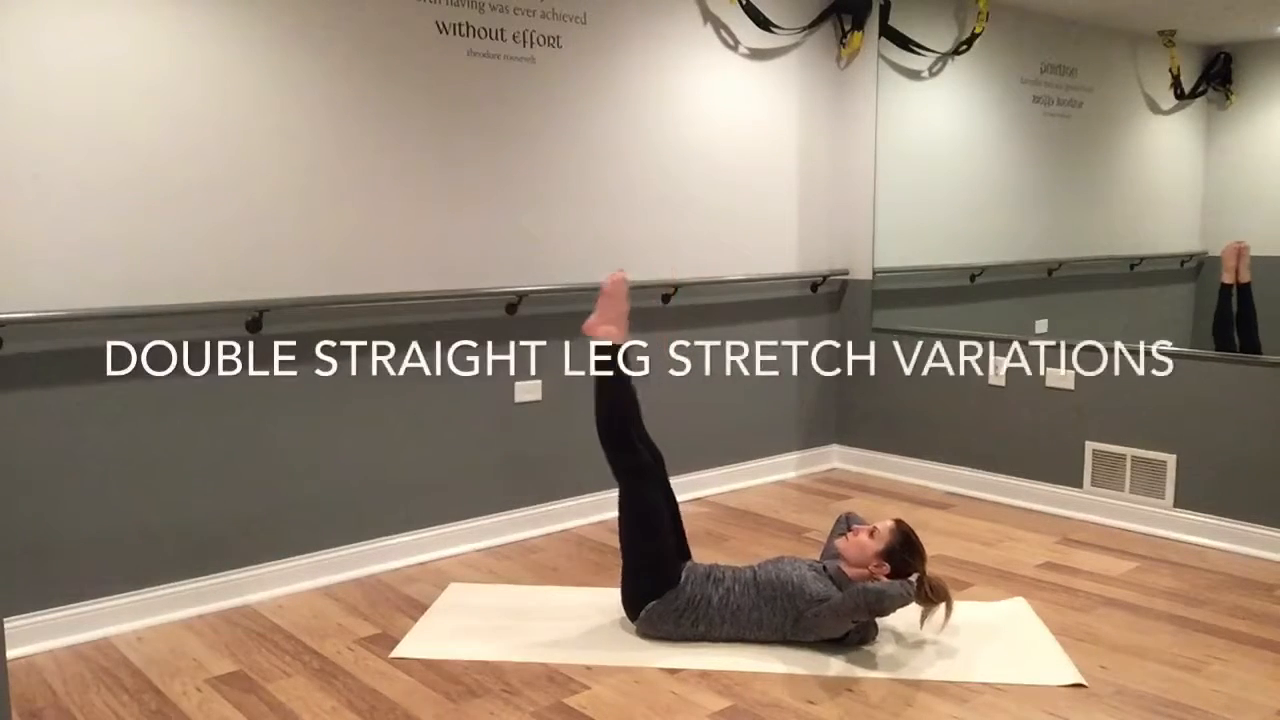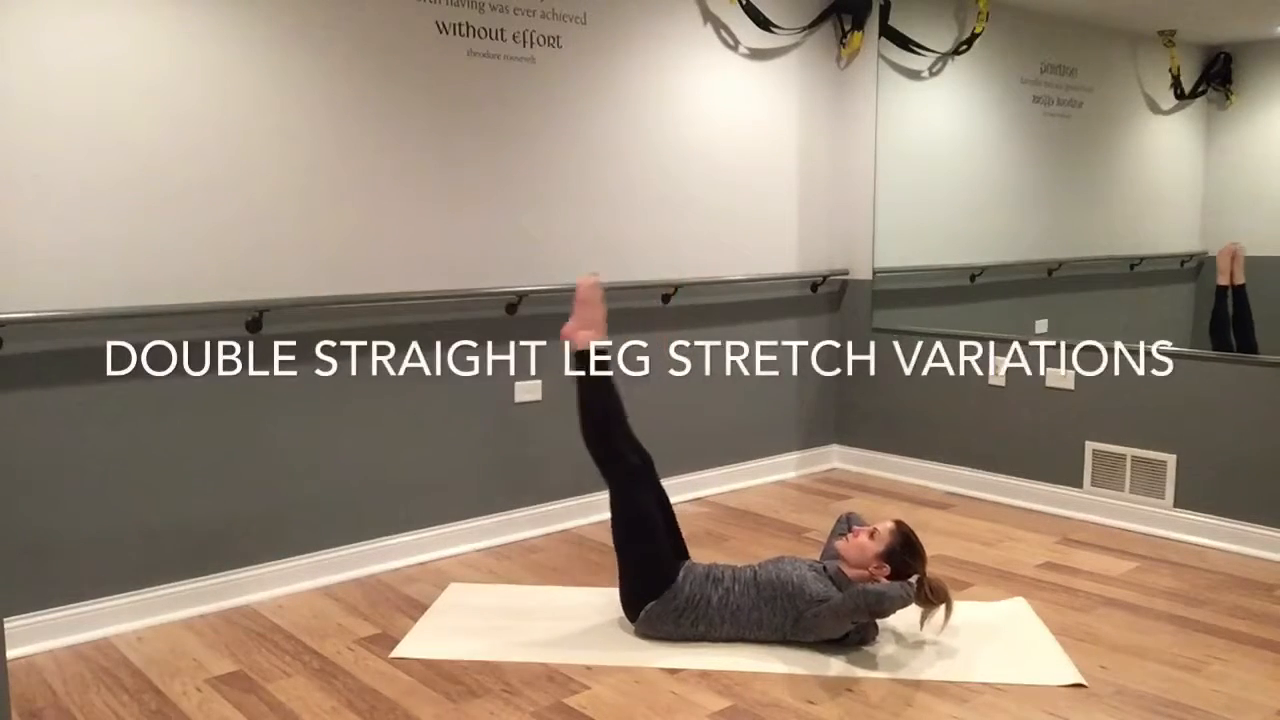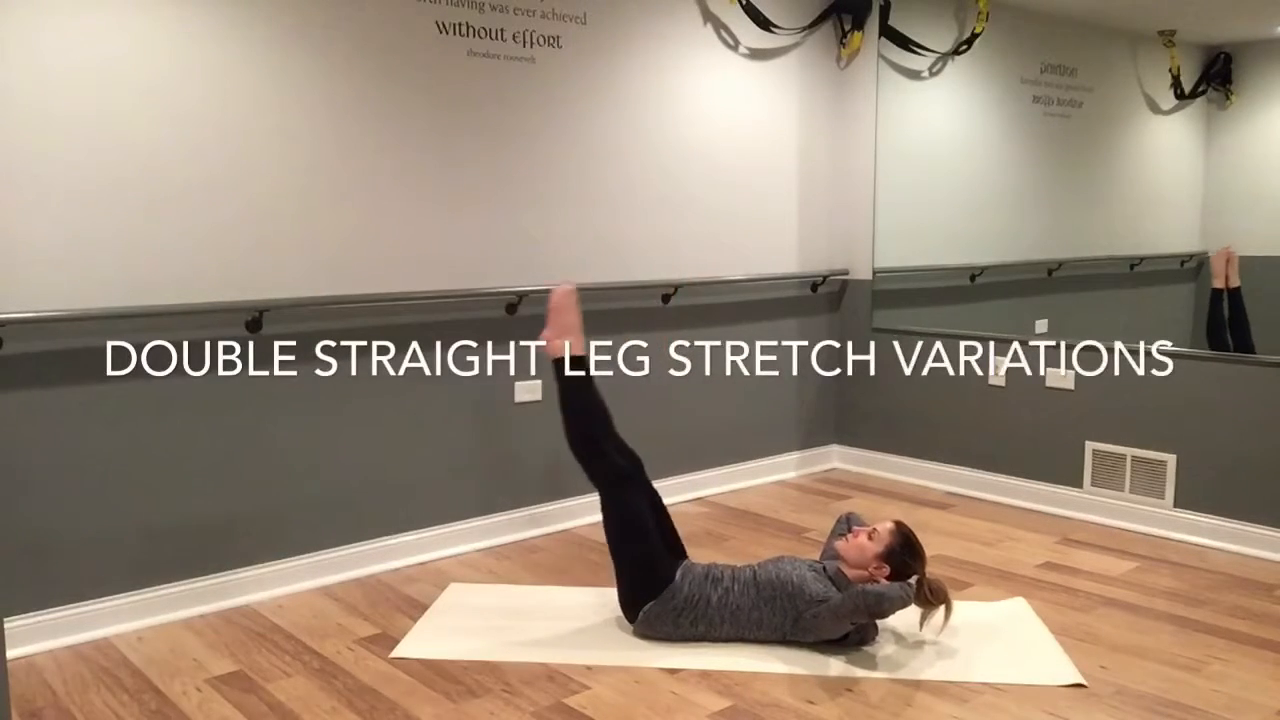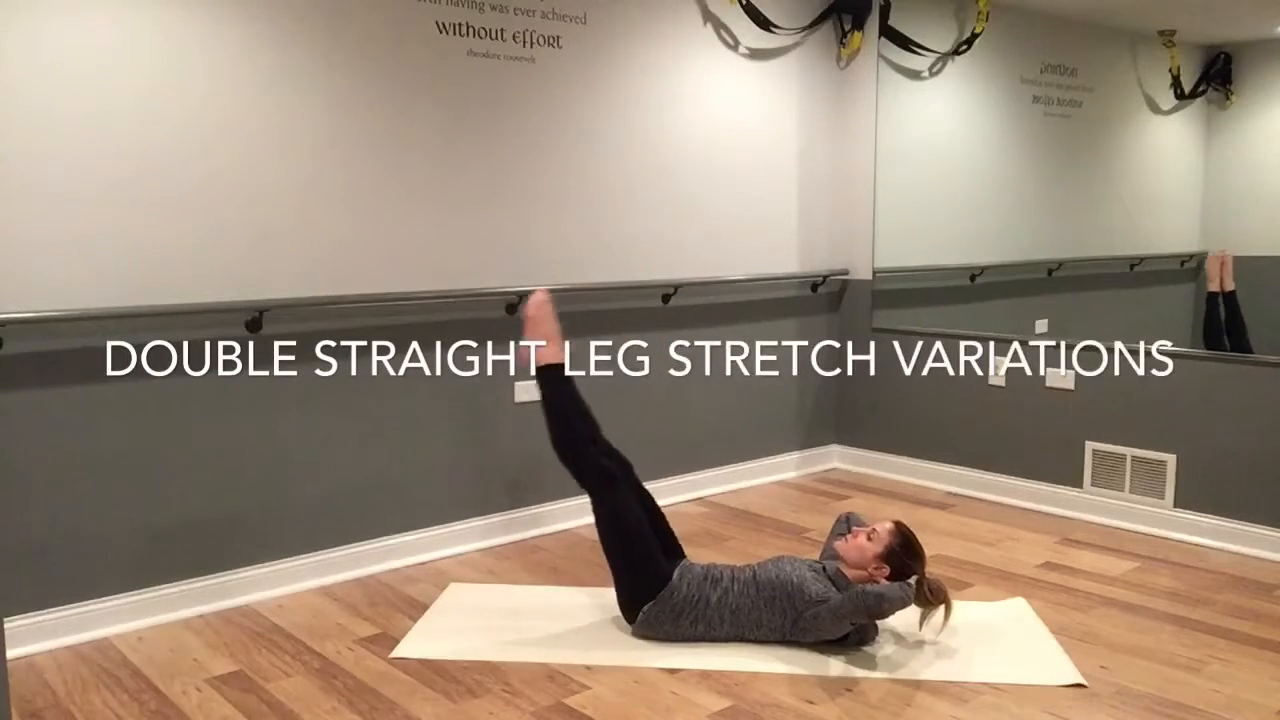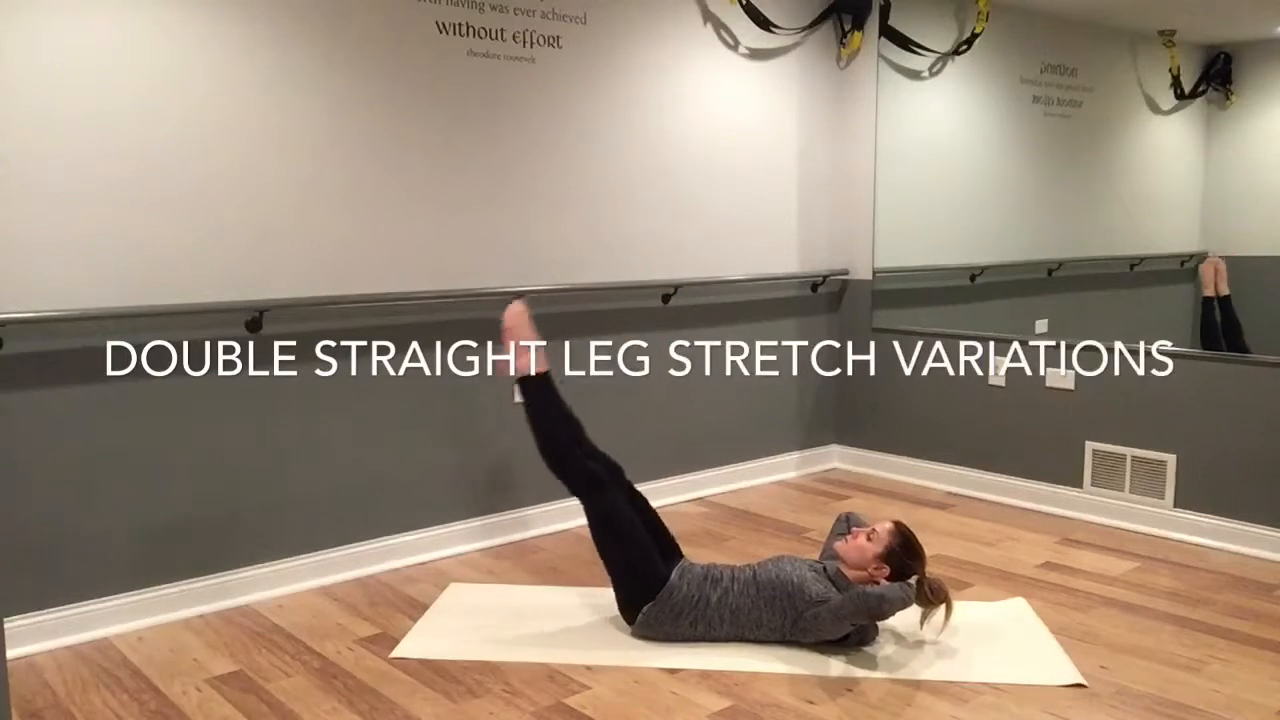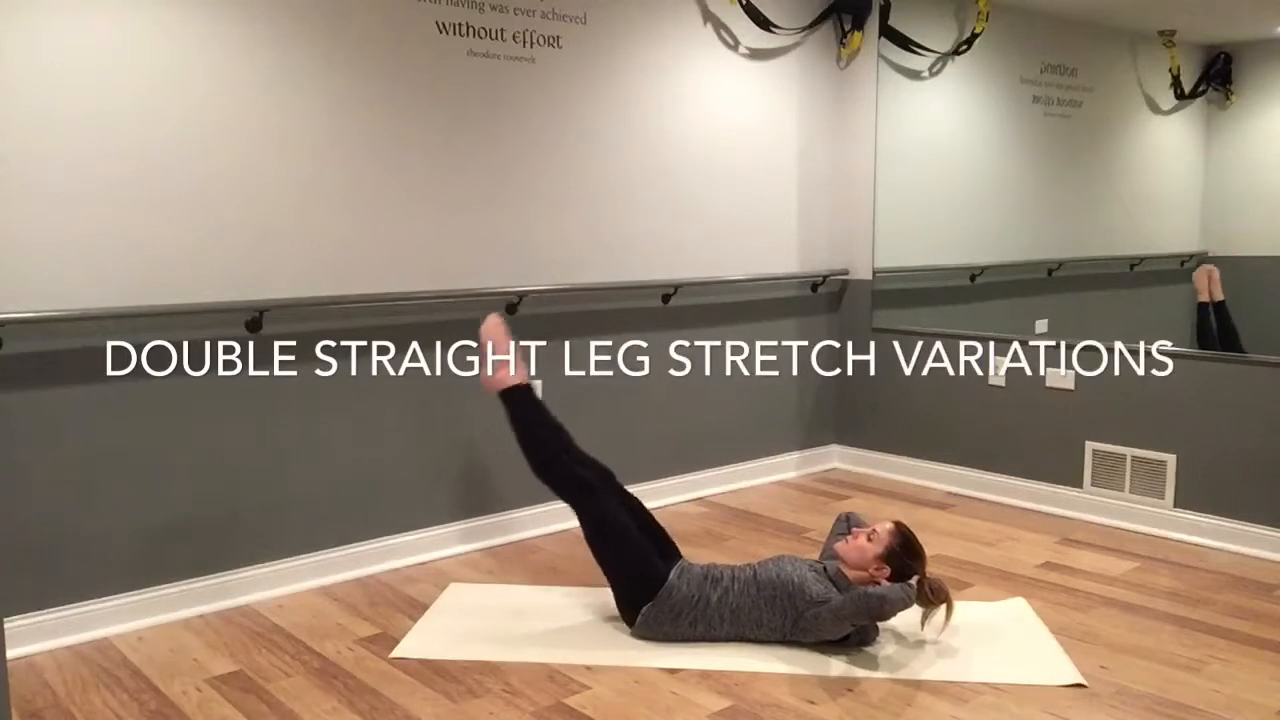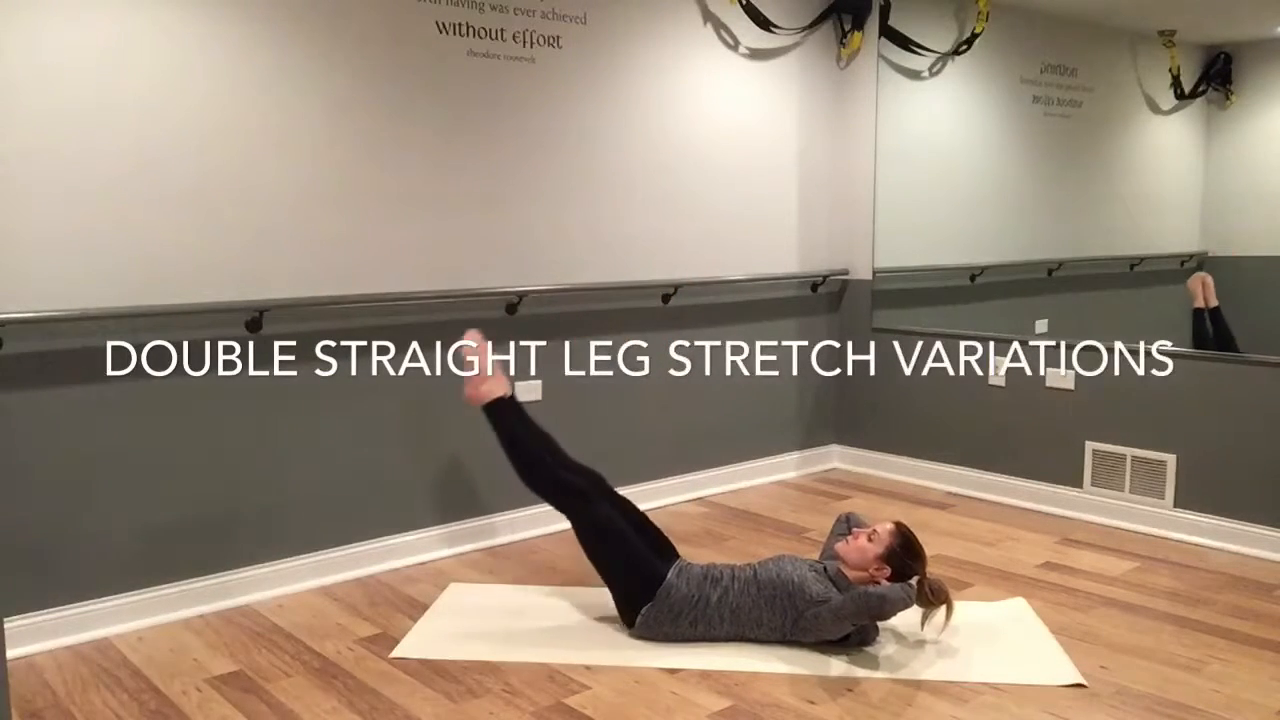
dt=0.1s
person 1, frame 1
left shoulder: (834, 611)
right shoulder: (833, 574)
left elbow: (876, 595)
right elbow: (847, 518)
left wrist: (909, 585)
left hip: (662, 604)
right hip: (683, 586)
left knee: (637, 470)
right knee: (647, 464)
left ankle: (611, 341)
person 1, frame 2
left shoulder: (833, 610)
right shoulder: (833, 572)
left elbow: (877, 597)
right elbow: (847, 519)
left wrist: (910, 588)
right wrist: (879, 535)
left hip: (662, 604)
right hip: (688, 586)
left knee: (628, 473)
right knee: (638, 469)
left ankle: (589, 348)
person 1, frame 3
left shoulder: (832, 611)
right shoulder: (832, 575)
left elbow: (876, 597)
right elbow: (847, 518)
left wrist: (909, 588)
right wrist: (879, 537)
left hip: (660, 605)
right hip: (681, 584)
left knee: (616, 474)
right knee: (627, 468)
left ankle: (570, 354)
person 1, frame 4
left shoulder: (832, 609)
right shoulder: (832, 573)
left elbow: (877, 599)
right elbow: (847, 518)
left wrist: (909, 588)
right wrist: (896, 556)
left hip: (660, 605)
right hip: (683, 584)
left knee: (605, 479)
right knee: (617, 472)
left ankle: (549, 364)
right ankle: (550, 365)
person 1, frame 5
left shoulder: (831, 611)
right shoulder: (831, 576)
left elbow: (877, 599)
right elbow: (847, 517)
left wrist: (907, 589)
right wrist: (896, 557)
left hip: (659, 605)
right hip: (680, 582)
left knee: (593, 483)
right knee: (608, 476)
left ankle: (533, 374)
right ankle: (533, 375)
person 1, frame 6
left shoulder: (832, 610)
right shoulder: (831, 574)
left elbow: (883, 600)
right elbow: (846, 518)
left wrist: (912, 588)
left hip: (662, 606)
right hip: (683, 583)
left knee: (587, 491)
right knee: (601, 483)
left ankle: (511, 384)
right ankle: (512, 384)
person 1, frame 7
left shoulder: (833, 609)
right shoulder: (831, 576)
left elbow: (881, 599)
right elbow: (846, 517)
left wrist: (911, 587)
right wrist: (901, 565)
left hip: (660, 606)
right hip: (681, 583)
left knee: (577, 496)
right knee: (592, 488)
left ankle: (495, 396)
right ankle: (496, 394)
